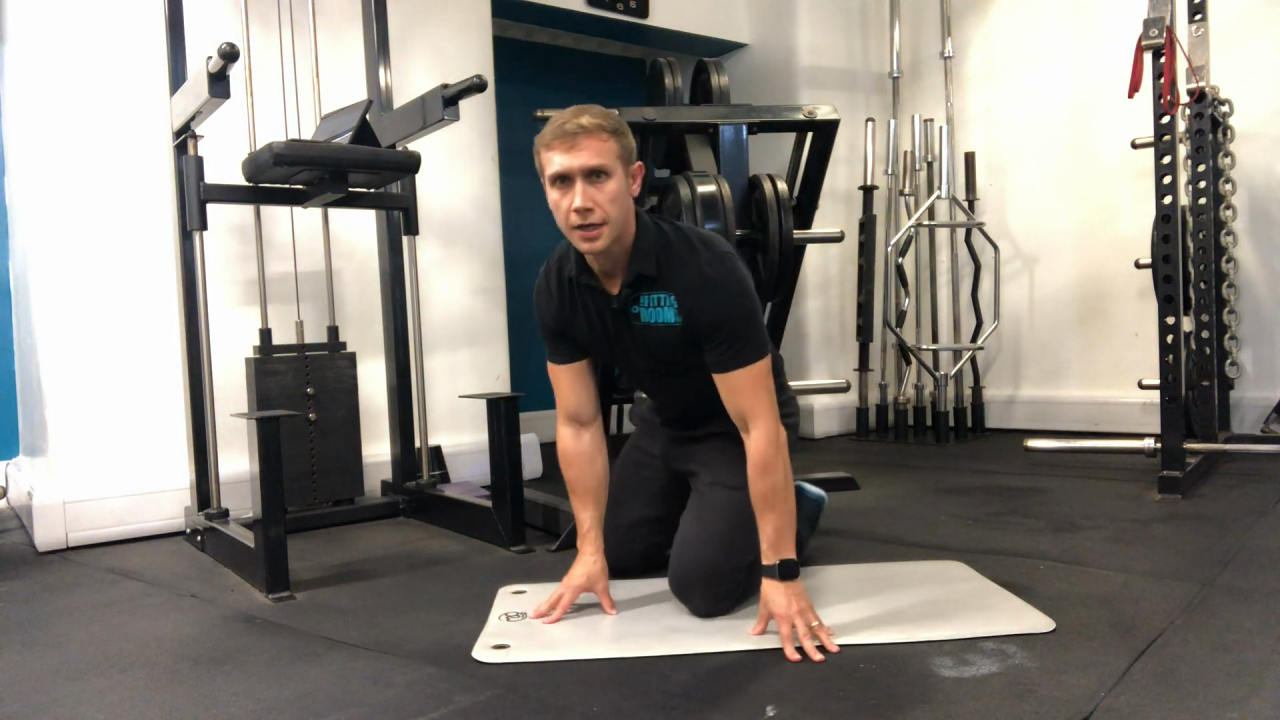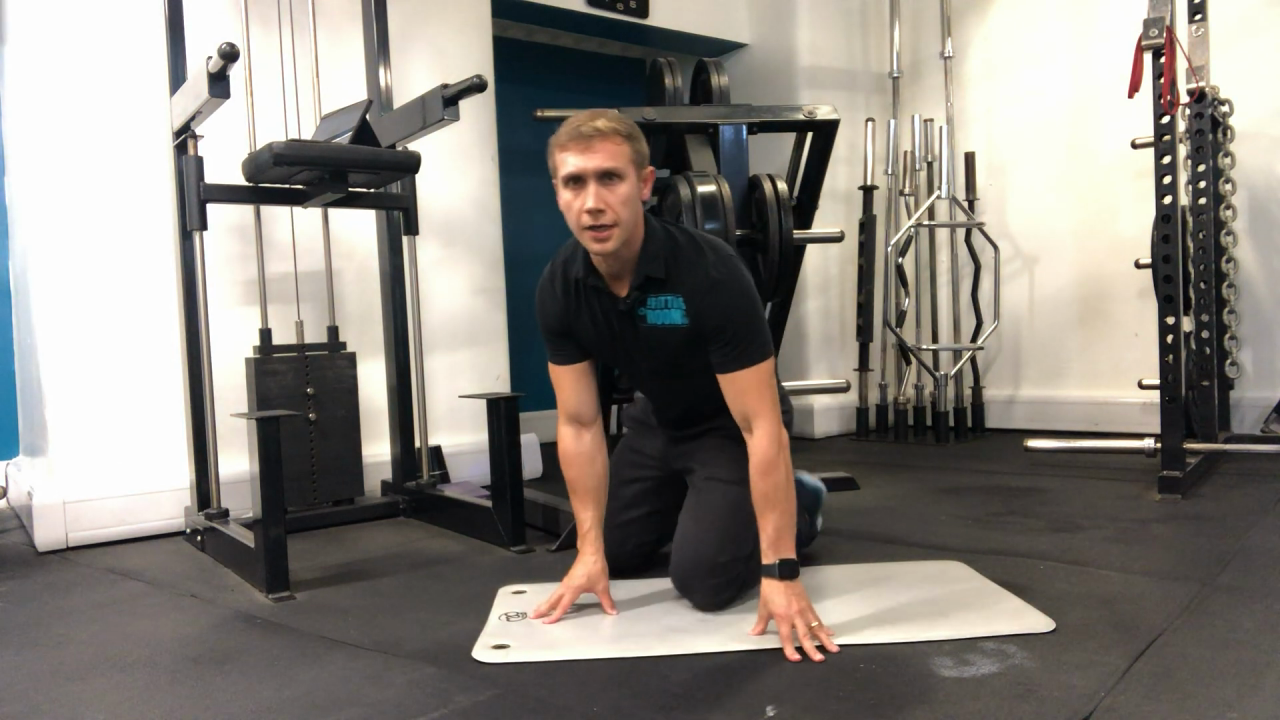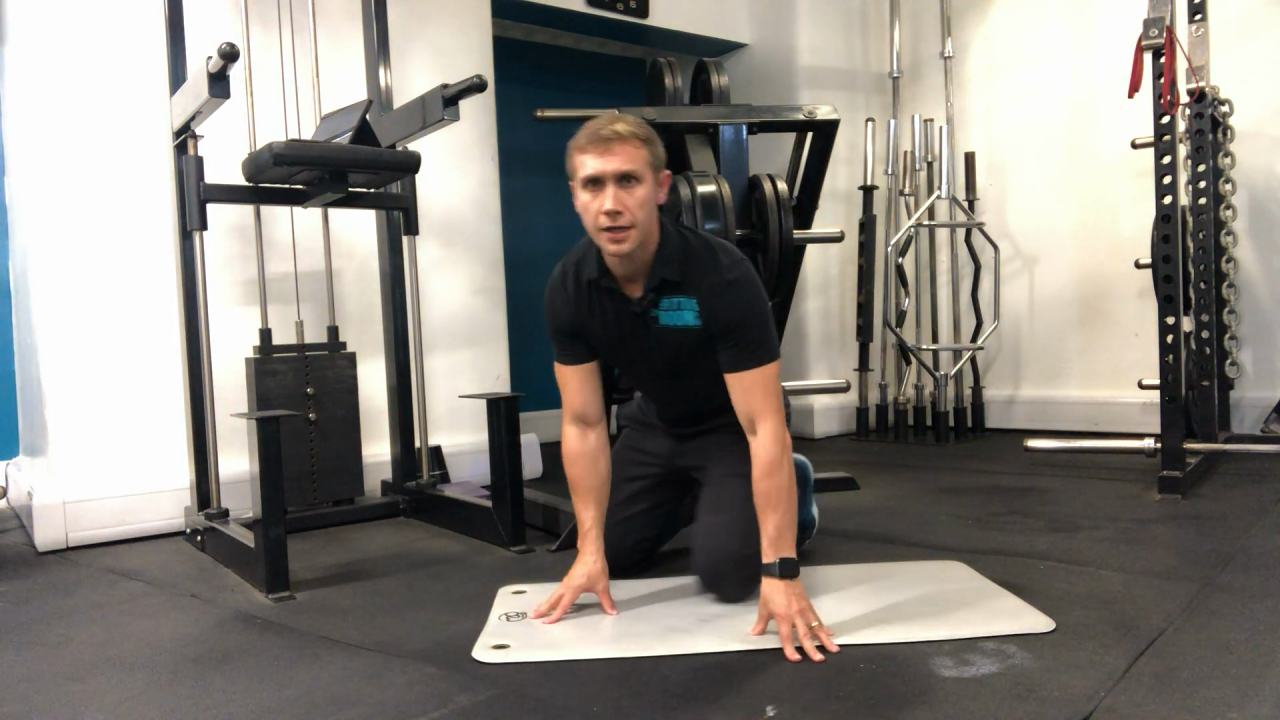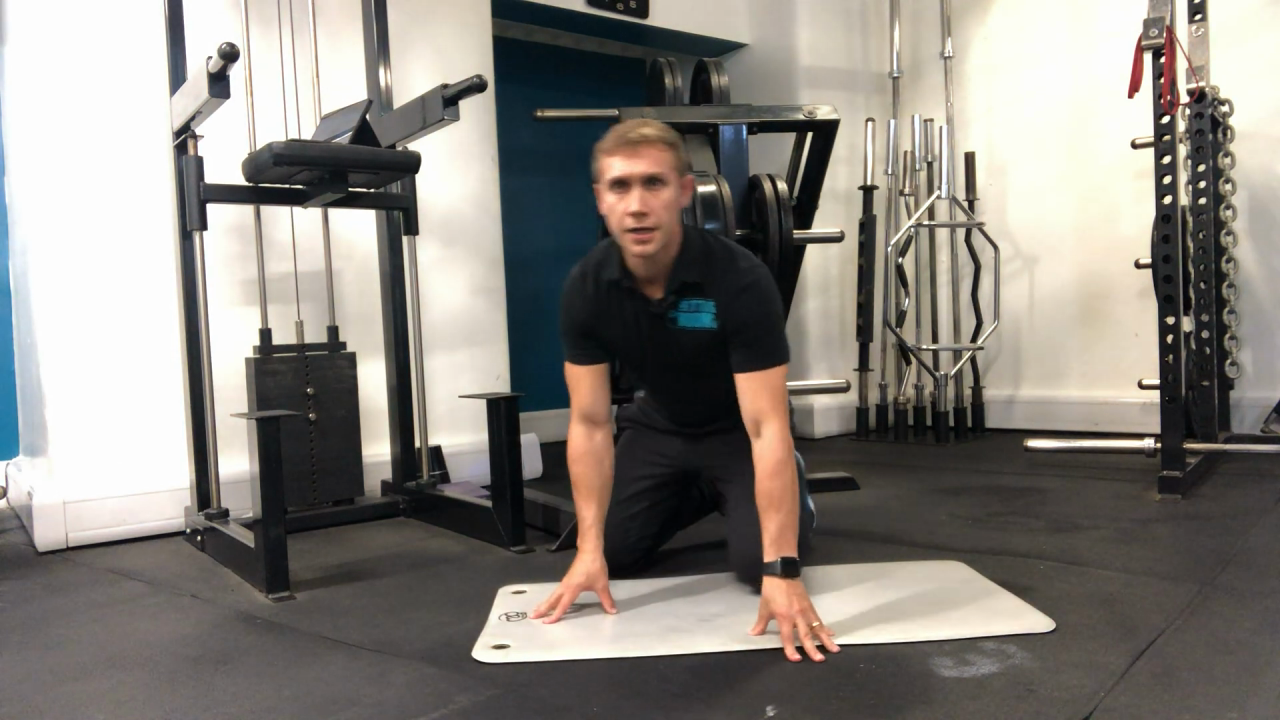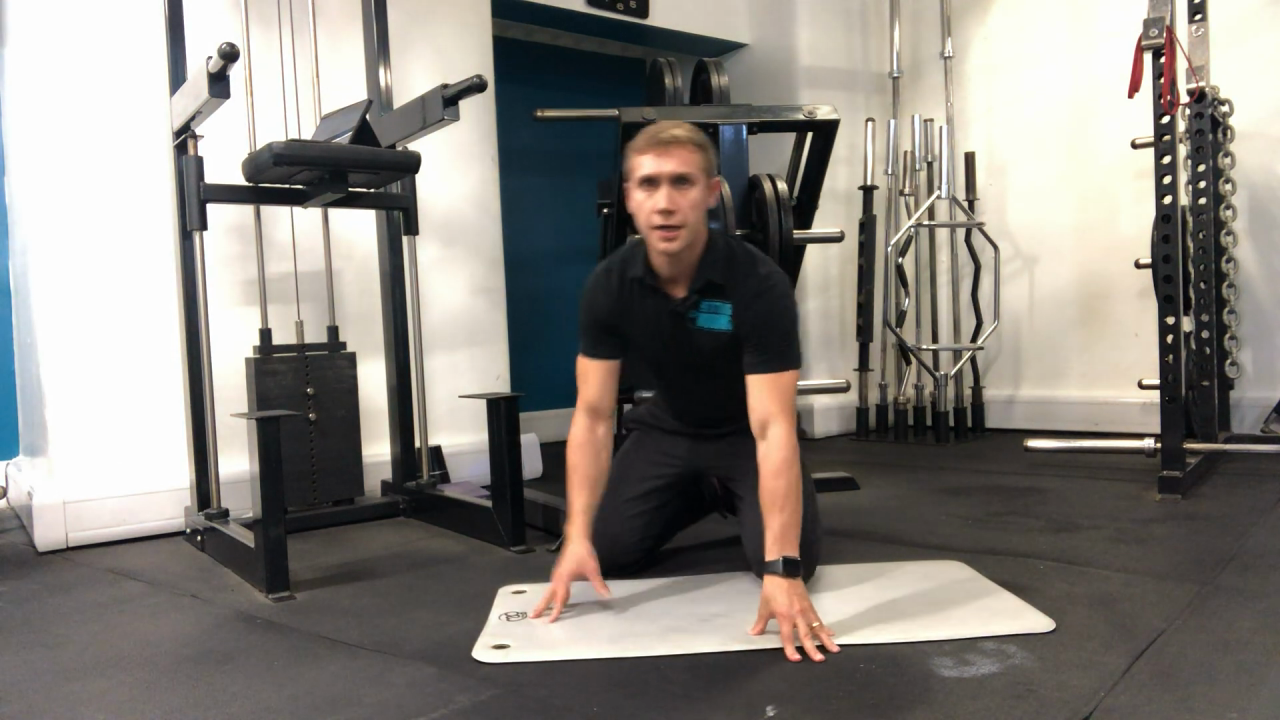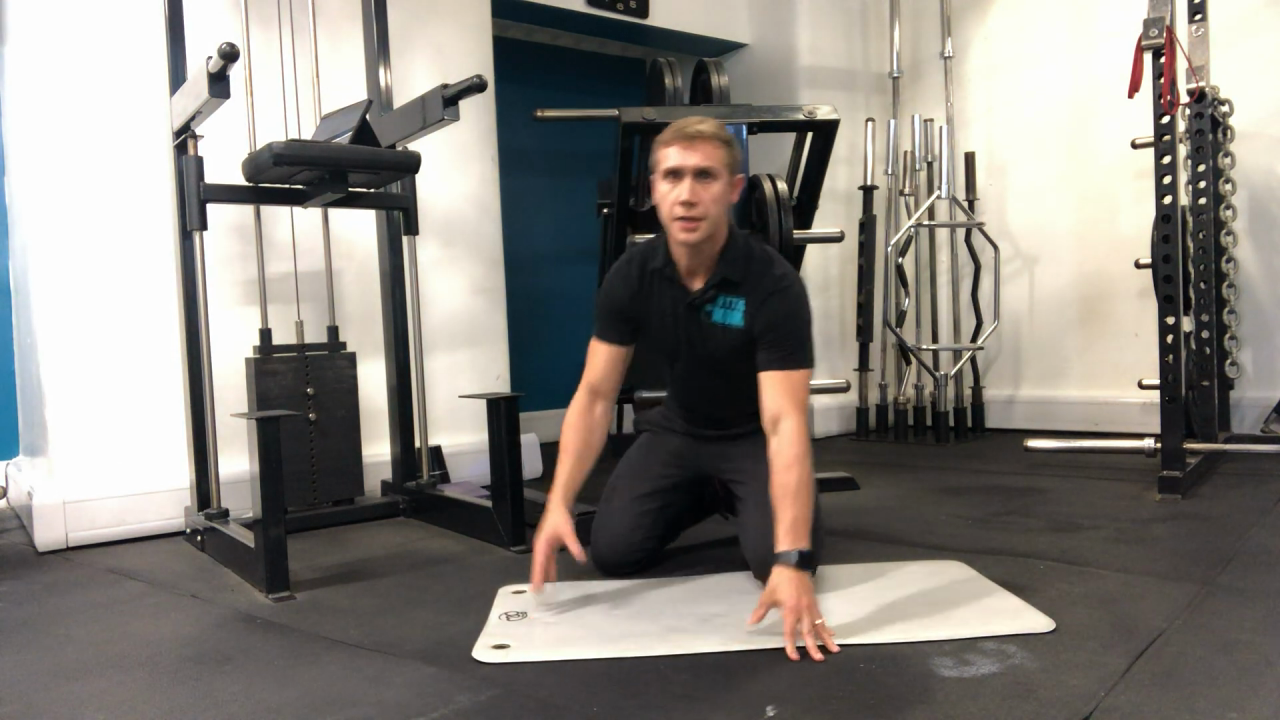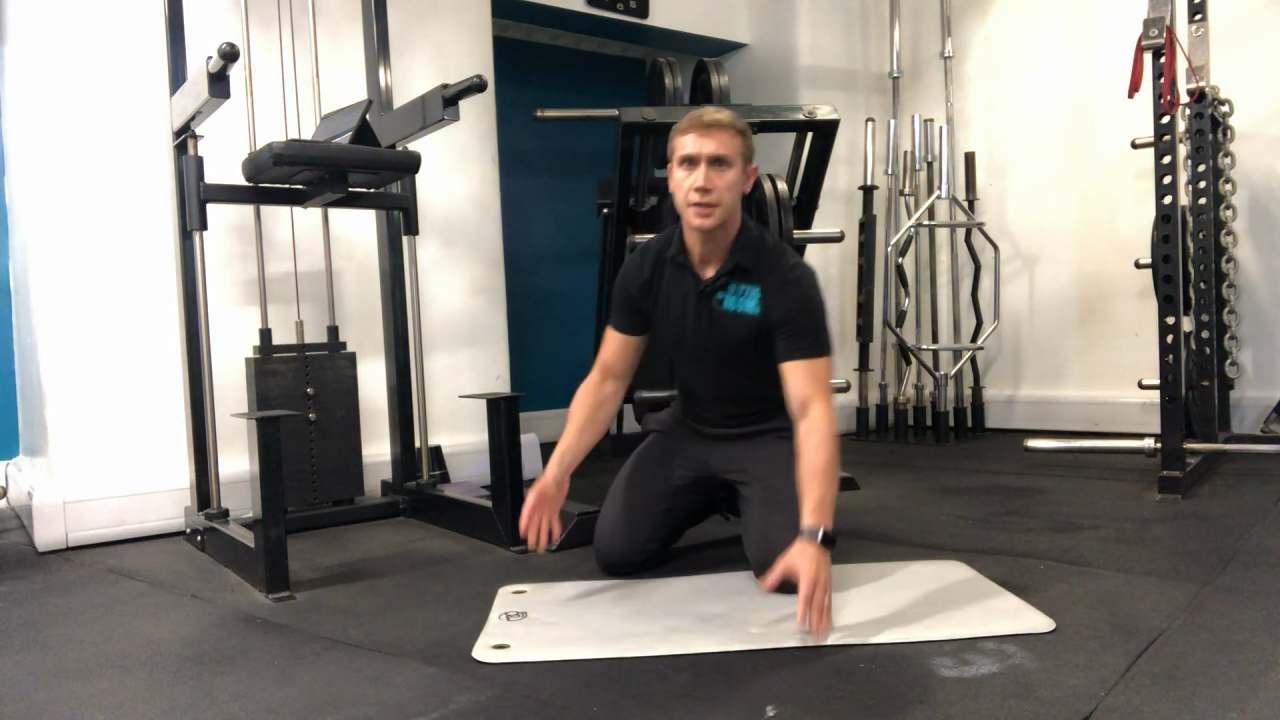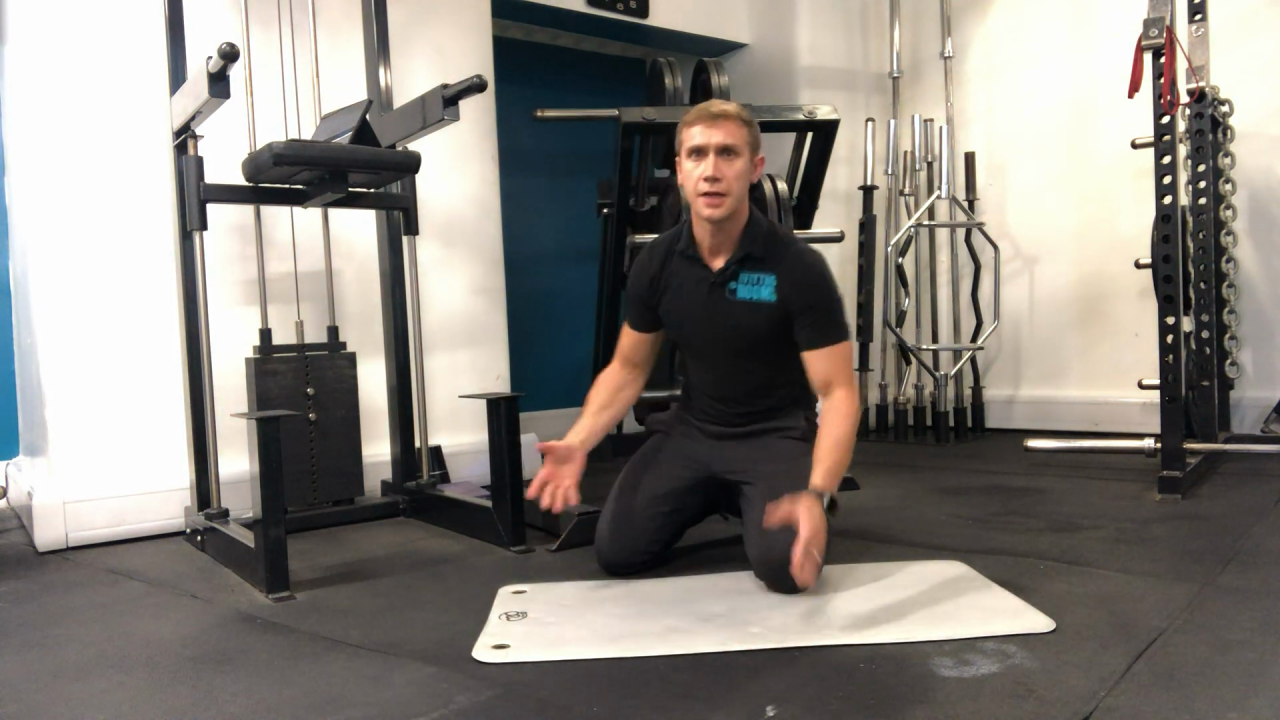
dt=0.1s
person 1, frame 1
left shoulder: (706, 272)
right shoulder: (555, 286)
left elbow: (759, 428)
right elbow: (579, 423)
left wrist: (779, 572)
right wrist: (590, 549)
left hip: (733, 429)
right hip: (664, 425)
left knee: (703, 586)
right knee: (620, 559)
left ankle: (795, 509)
right ankle: (705, 503)
person 1, frame 2
left shoulder: (711, 274)
right shoulder: (558, 287)
left elbow: (761, 427)
right elbow: (579, 424)
left wrist: (779, 572)
right wrist: (590, 550)
left hip: (730, 428)
right hip: (657, 424)
left knee: (703, 579)
right knee: (617, 556)
left ankle: (795, 504)
right ankle: (701, 503)
person 1, frame 3
left shoulder: (722, 277)
right shoulder: (568, 287)
left elbow: (762, 426)
right elbow: (583, 423)
left wrist: (778, 570)
right wrist: (590, 549)
left hip: (729, 428)
right hip: (654, 426)
left knee: (733, 572)
right knee: (614, 554)
left ankle: (791, 488)
right ankle: (695, 495)
person 1, frame 4
left shoulder: (739, 279)
right shoulder: (585, 287)
left elbow: (767, 428)
right elbow: (590, 423)
left wrist: (783, 569)
right wrist: (589, 548)
left hip: (737, 429)
right hip: (659, 426)
left knee: (755, 565)
right knee: (614, 554)
left ankle: (786, 503)
right ankle: (701, 494)
person 1, frame 5
left shoulder: (758, 286)
right shoulder: (609, 284)
left elbow: (773, 428)
right elbow: (594, 416)
left wrist: (786, 570)
right wrist: (577, 537)
left hip: (745, 434)
right hip: (669, 427)
left knee: (774, 559)
right knee: (611, 552)
left ankle: (760, 499)
right ankle: (704, 492)
person 1, frame 6
left shoulder: (774, 286)
right shoulder: (630, 276)
left elbow: (785, 424)
right elbow: (595, 396)
left wrist: (793, 562)
right wrist: (559, 504)
left hip: (755, 436)
right hip: (680, 429)
left knee: (773, 560)
right knee: (613, 551)
left ankle: (742, 498)
right ankle: (707, 493)
person 1, frame 7
left shoulder: (786, 277)
right shoulder: (647, 267)
left elbow: (813, 412)
right elbow: (607, 379)
left wrist: (813, 538)
right wrist: (558, 467)
left hip: (768, 436)
right hip: (689, 429)
left knee: (785, 575)
right knee: (617, 550)
left ankle: (784, 522)
right ankle: (708, 499)
person 1, frame 8
left shoulder: (798, 268)
right shoulder: (656, 263)
left elbow: (839, 393)
right elbow: (627, 369)
left wrist: (818, 496)
right wrist: (578, 443)
left hip: (775, 435)
right hip: (691, 431)
left knee: (784, 566)
right knee: (618, 551)
left ankle: (753, 497)
right ankle: (713, 495)
